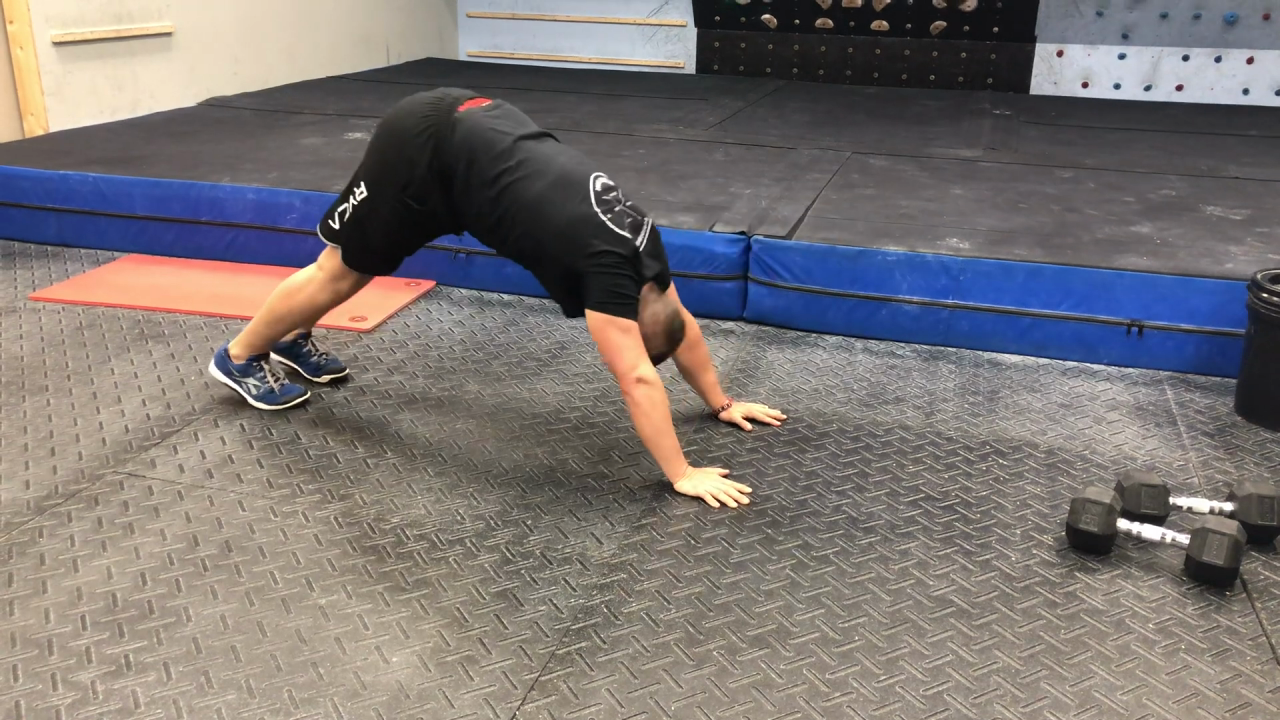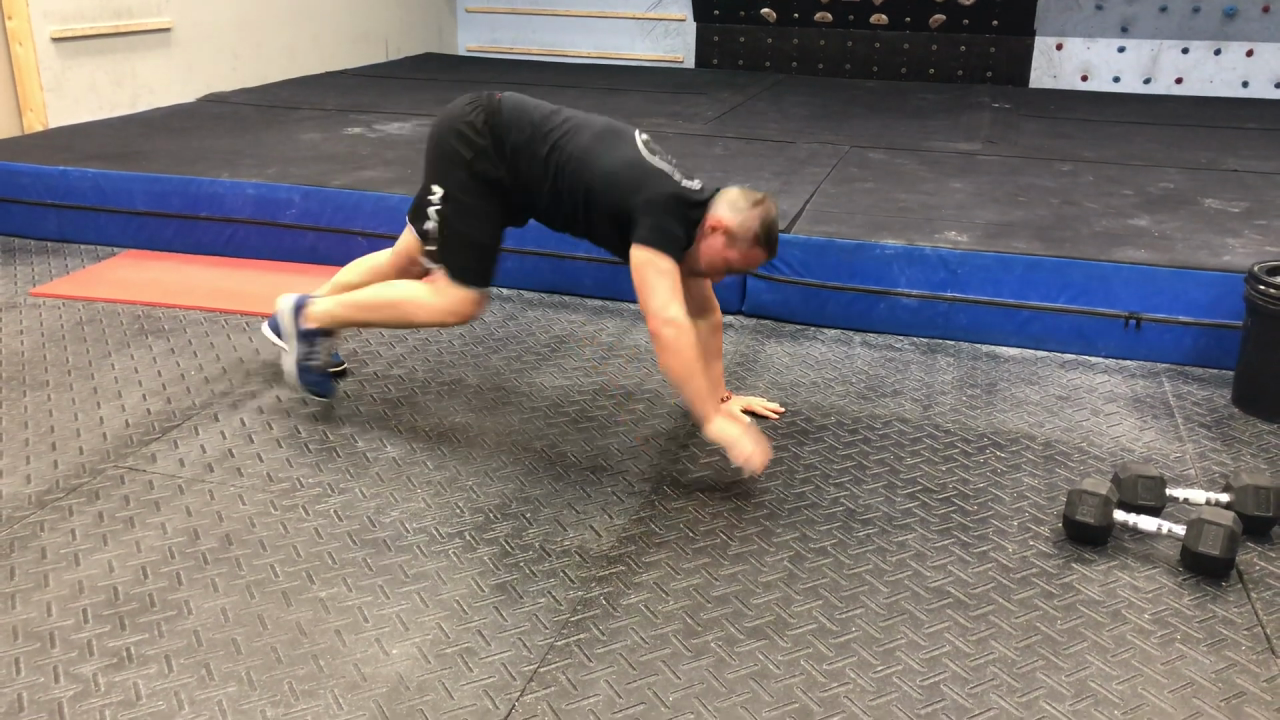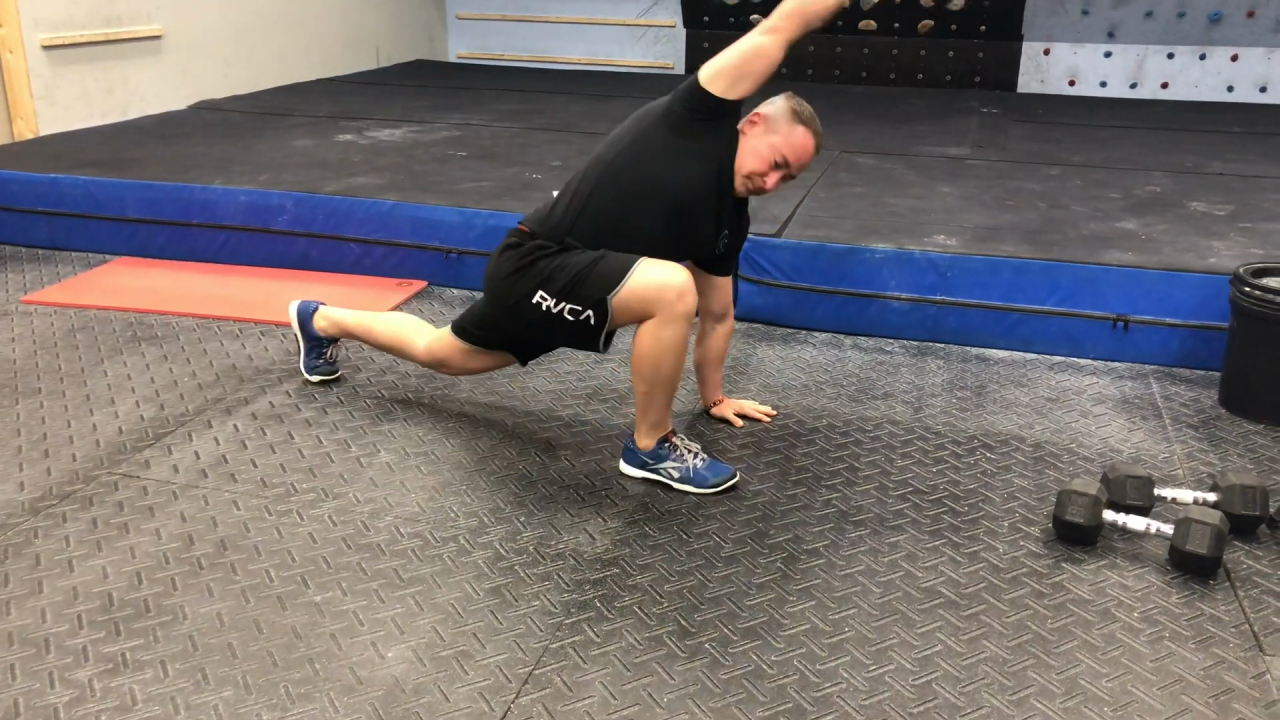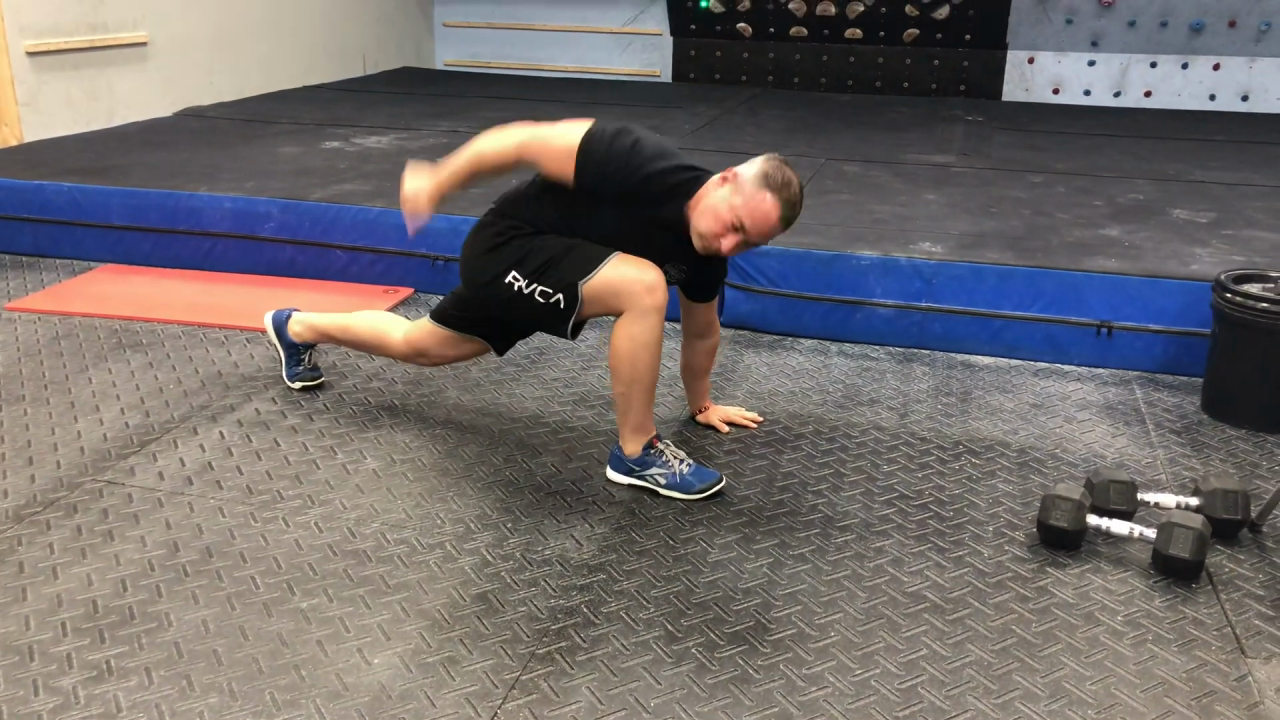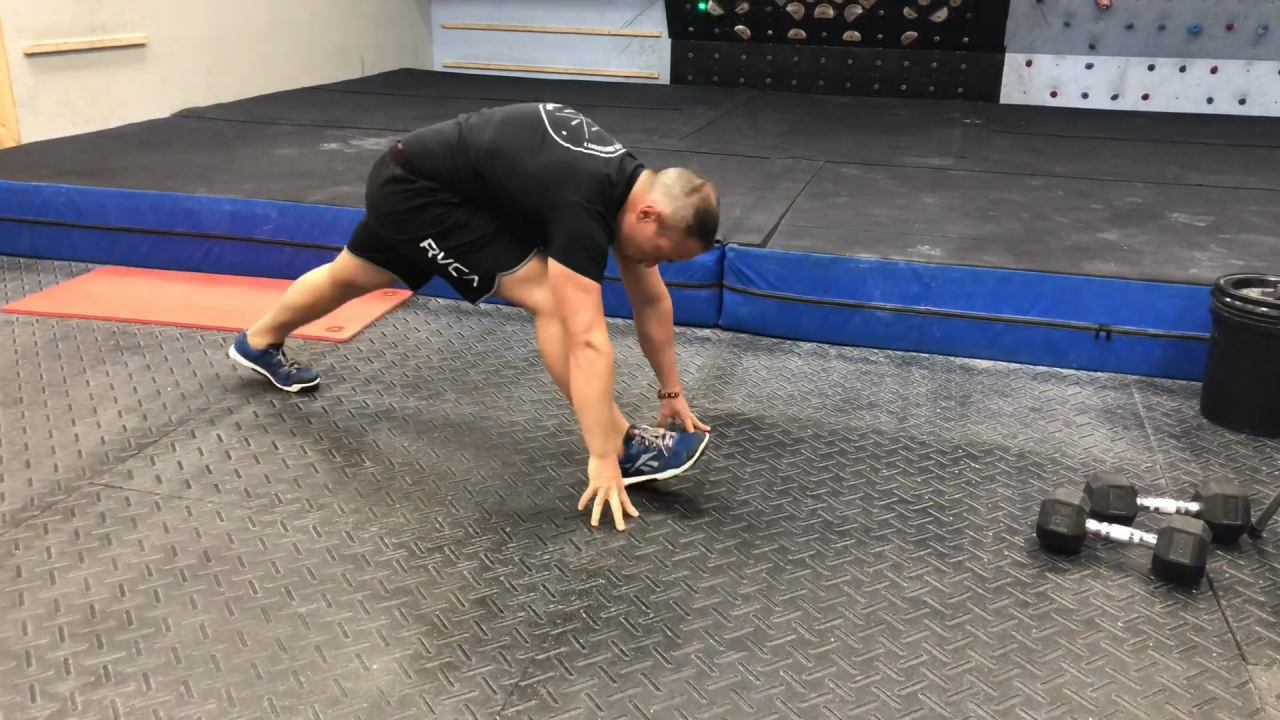
dt=1s
person 1, frame 1
left shoulder: (637, 245)
right shoulder: (608, 267)
left elbow: (682, 324)
right elbow: (637, 378)
left wrist: (722, 402)
right wrist: (683, 474)
left hip: (465, 128)
right hip: (427, 144)
left knee: (367, 257)
right knee: (344, 265)
left ankle: (292, 339)
right ankle: (240, 357)
person 1, frame 2
left shoulder: (697, 212)
right shoulder: (660, 213)
left elbow: (700, 307)
right elbow: (668, 324)
left wrist: (717, 398)
right wrist: (720, 418)
left hip: (499, 143)
right hip: (479, 141)
left knee: (410, 259)
right knee: (459, 299)
left ankle: (301, 320)
right ankle: (308, 318)
person 1, frame 3
left shoulder: (730, 219)
right shoulder: (703, 117)
left elbow: (717, 313)
left wrist: (714, 395)
left hip: (546, 286)
right hip: (533, 268)
left knee: (442, 354)
right knee: (672, 290)
left ankle: (319, 320)
right ankle: (650, 447)
person 1, frame 4
left shoulder: (708, 253)
right shoulder: (643, 165)
left elbow: (701, 332)
right elbow: (522, 140)
left wrist: (701, 403)
right wrist: (439, 180)
left hip: (530, 270)
right hip: (504, 247)
left knee: (417, 344)
right knee: (643, 287)
left ankle: (297, 328)
right ankle: (636, 452)
person 1, frame 5
left shoulder: (632, 188)
right shoulder: (583, 204)
left elbow: (651, 301)
right elbow: (587, 340)
left wrist: (672, 392)
right wrist: (603, 459)
left hip: (407, 183)
right hip: (416, 188)
left knee: (349, 279)
right knee: (545, 295)
left ankle: (259, 342)
right ankle: (623, 445)
